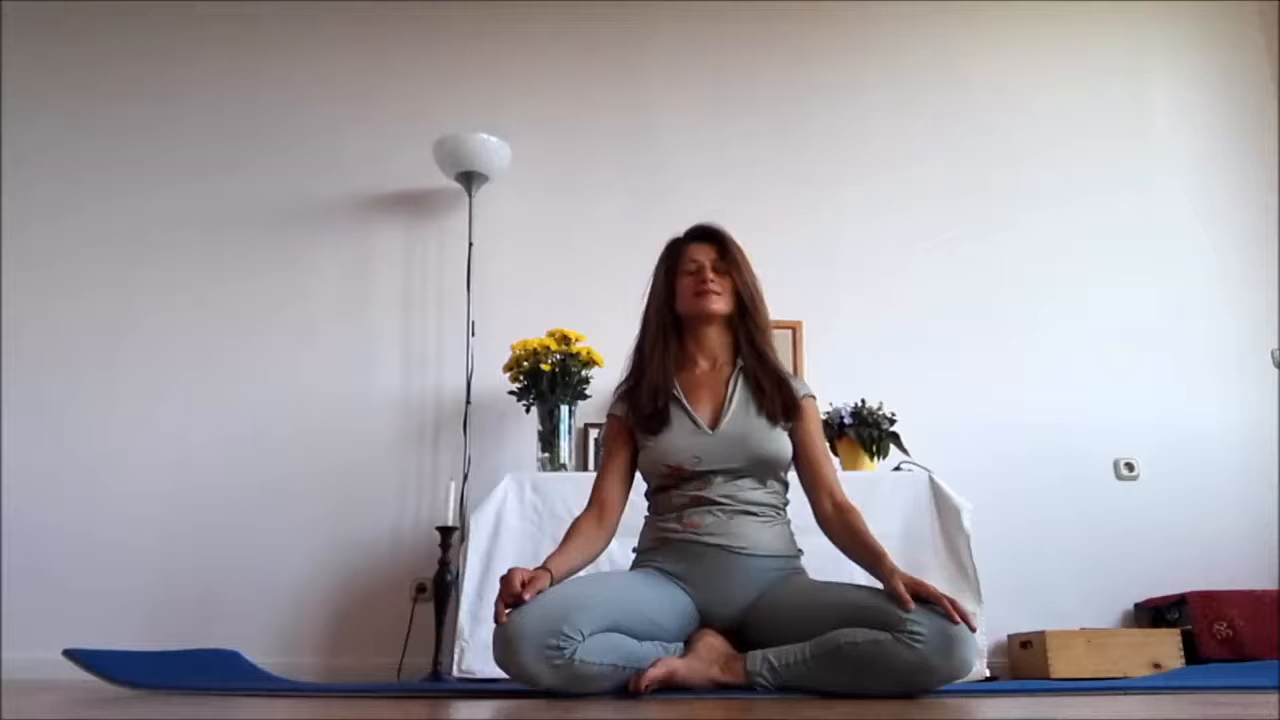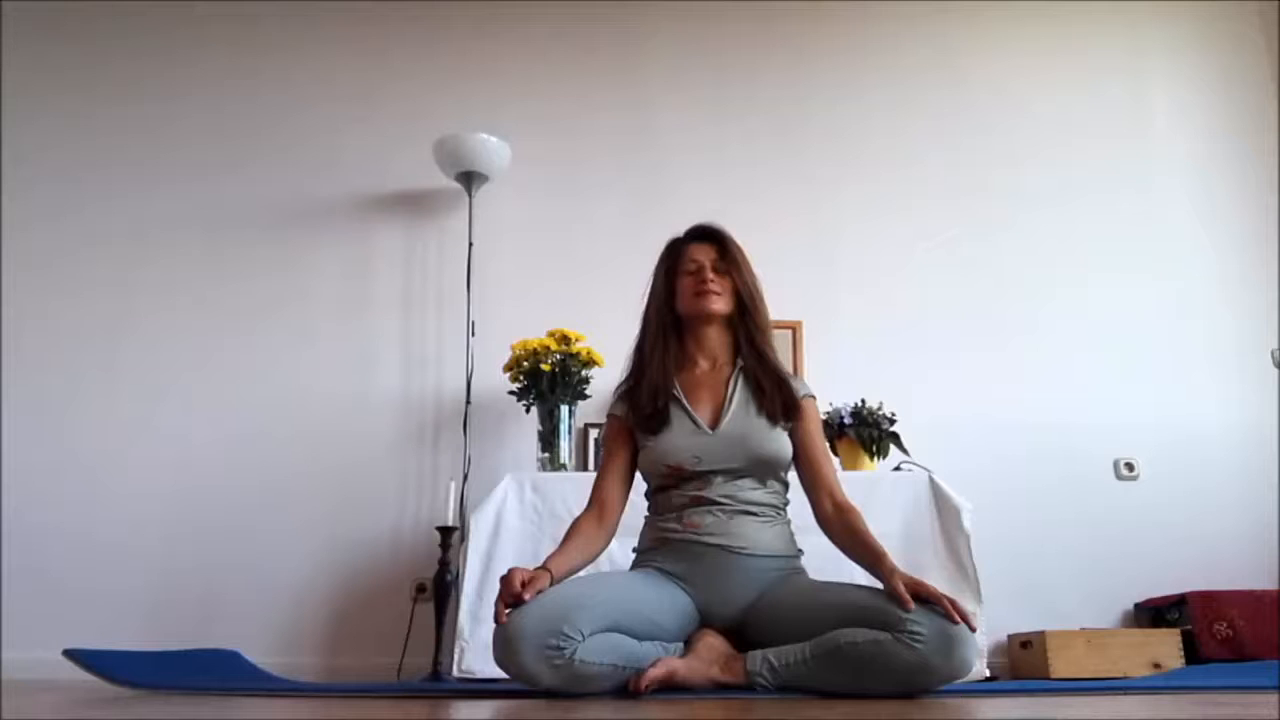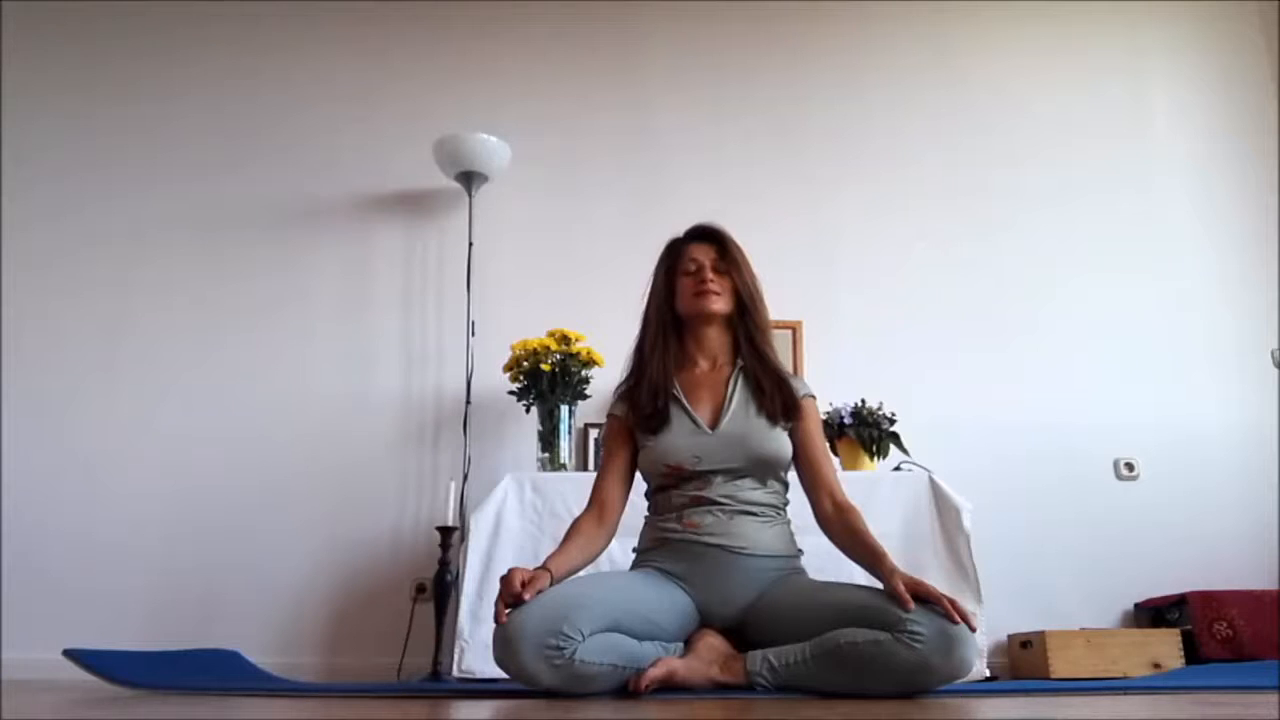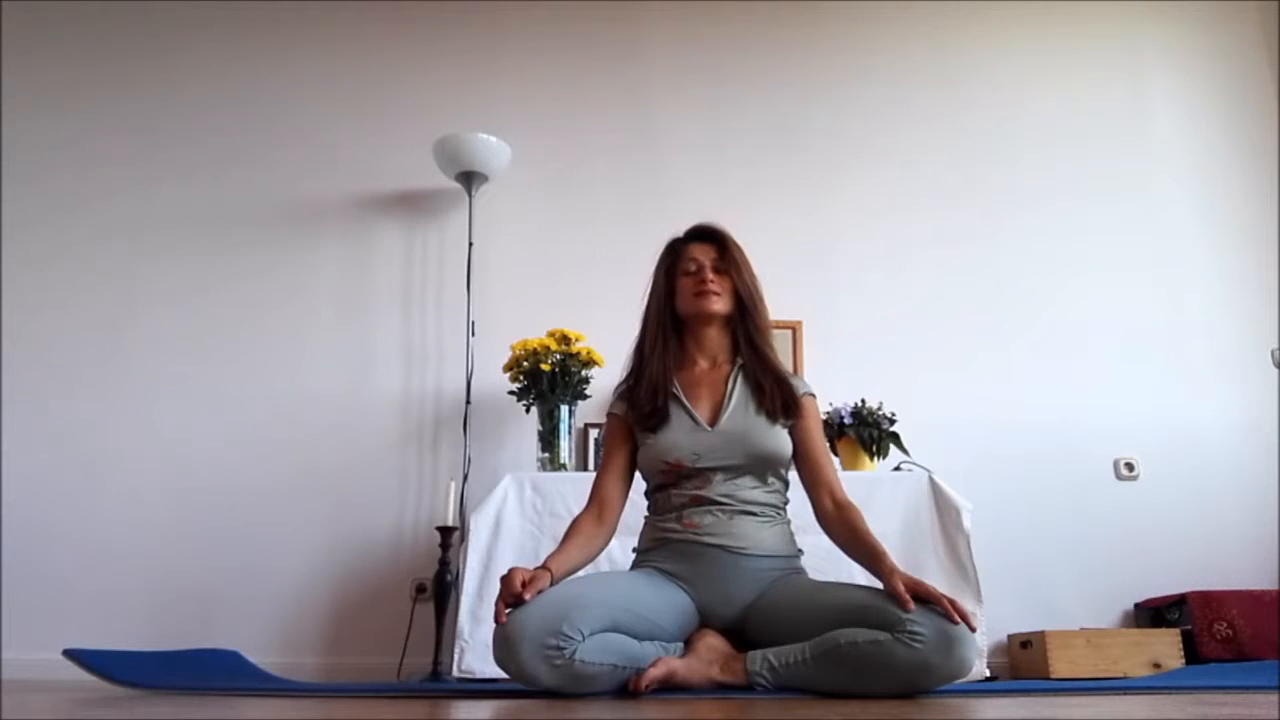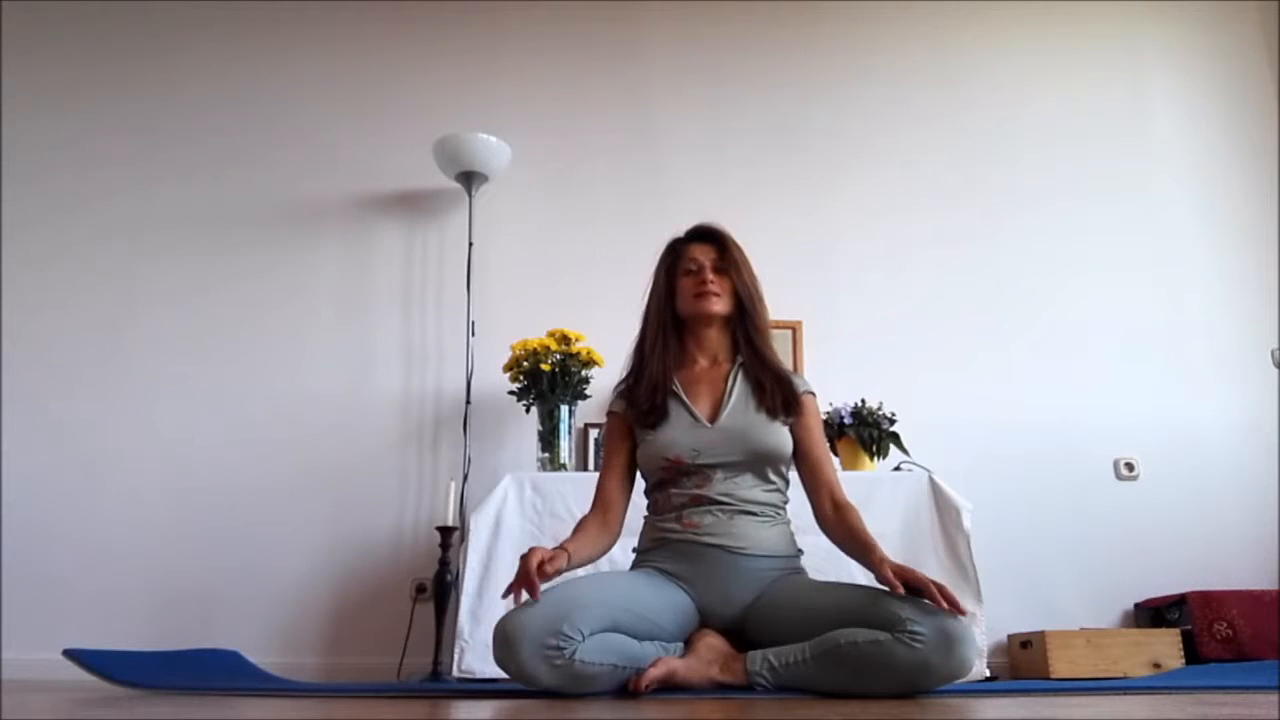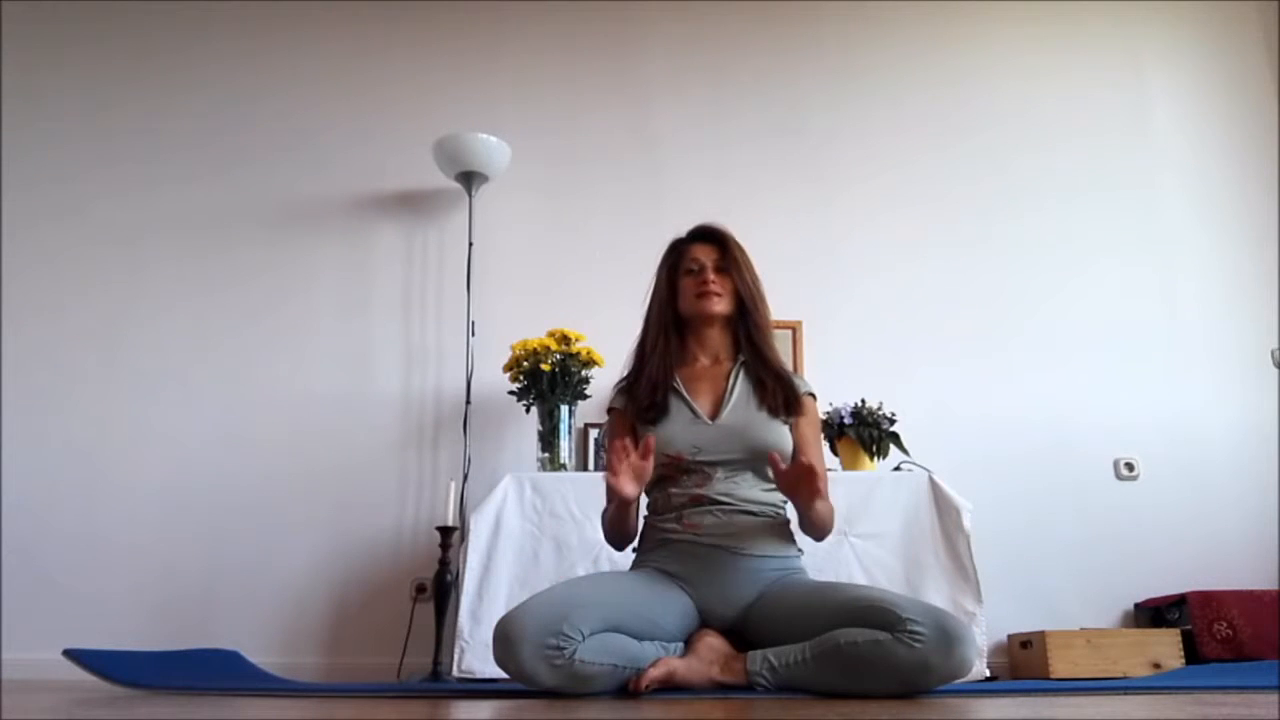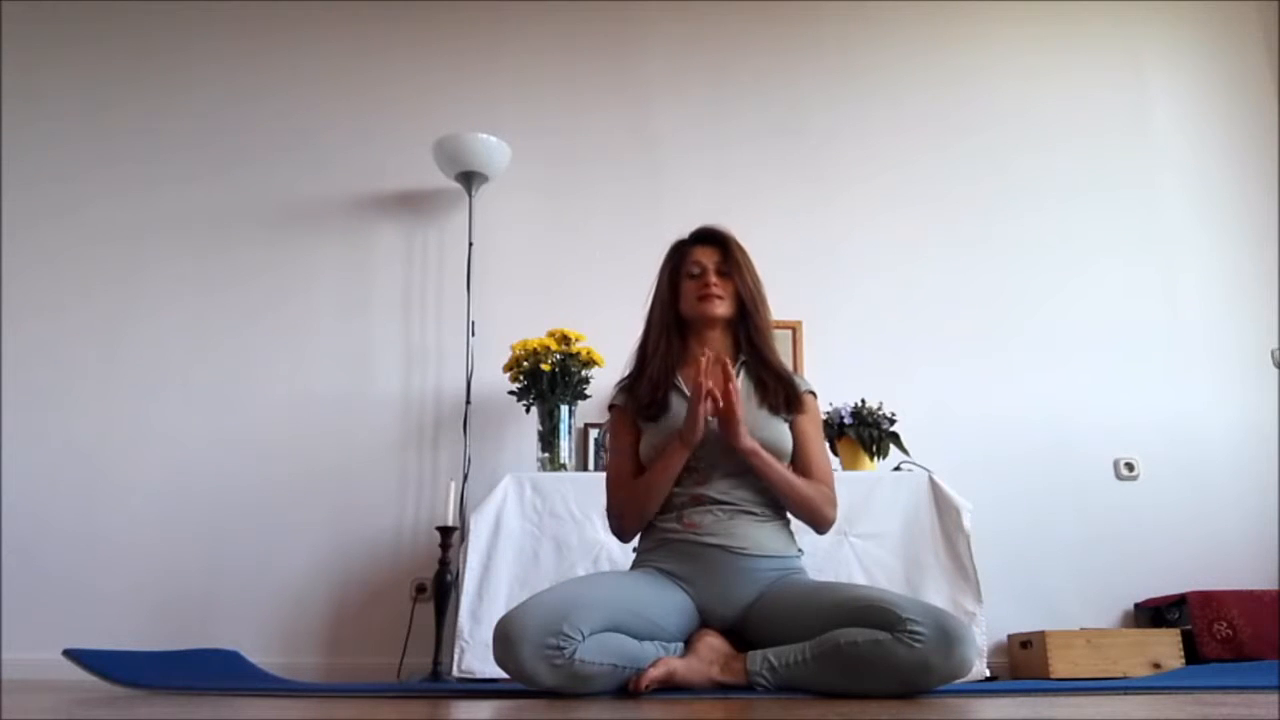
dt=0.2s
person 1, frame 1
left shoulder: (785, 391)
right shoulder: (636, 399)
left elbow: (832, 505)
right elbow: (602, 513)
left wrist: (890, 571)
right wrist: (546, 571)
left hip: (771, 578)
right hip: (667, 577)
left knee: (945, 644)
right knee: (524, 639)
left ankle: (728, 666)
right ankle: (715, 657)
person 1, frame 2
left shoulder: (785, 390)
right shoulder: (636, 399)
left elbow: (832, 505)
right elbow: (601, 514)
left wrist: (889, 570)
right wrist: (547, 572)
left hip: (771, 580)
right hip: (666, 578)
left knee: (946, 644)
right knee: (524, 638)
left ankle: (730, 665)
right ankle: (709, 655)
person 1, frame 3
left shoulder: (785, 391)
right shoulder: (636, 400)
left elbow: (832, 505)
right elbow: (601, 514)
left wrist: (890, 572)
right wrist: (545, 572)
left hip: (771, 579)
right hip: (667, 579)
left knee: (946, 645)
right knee: (522, 640)
left ankle: (729, 665)
right ankle: (706, 652)
person 1, frame 4
left shoulder: (785, 390)
right shoulder: (636, 399)
left elbow: (832, 503)
right elbow: (601, 512)
left wrist: (889, 571)
right wrist: (546, 571)
left hip: (771, 579)
right hip: (666, 578)
left knee: (945, 644)
right knee: (523, 640)
left ankle: (731, 666)
right ankle: (709, 657)
person 1, frame 5
left shoulder: (786, 388)
right shoulder: (635, 398)
left elbow: (830, 502)
right elbow: (606, 515)
left wrist: (879, 561)
right wrist: (559, 556)
left hip: (771, 579)
right hip: (667, 577)
left knee: (944, 644)
right knee: (524, 640)
left ankle: (729, 665)
right ankle: (719, 658)
person 1, frame 6
left shoulder: (786, 388)
right shoulder: (636, 396)
left elbow: (820, 523)
right elbow: (619, 533)
left wrist: (807, 499)
right wrist: (625, 499)
left hip: (771, 579)
right hip: (666, 580)
left knee: (945, 644)
right knee: (522, 641)
left ankle: (731, 665)
right ankle: (706, 655)
person 1, frame 7
left shoulder: (787, 388)
right shoulder: (638, 394)
left elbow: (824, 513)
right elbow: (623, 524)
left wrist: (746, 444)
right wrist: (686, 443)
left hip: (771, 579)
right hip: (667, 578)
left knee: (947, 644)
right knee: (521, 640)
left ankle: (728, 665)
right ankle: (707, 653)
